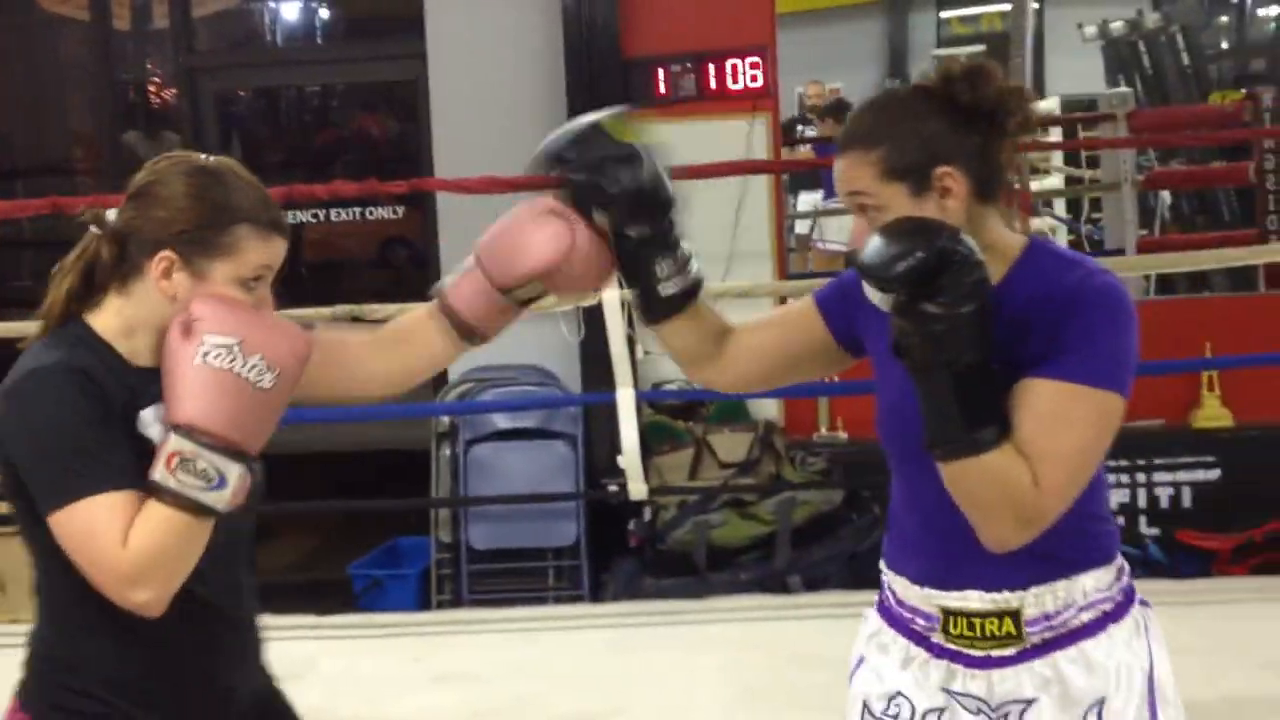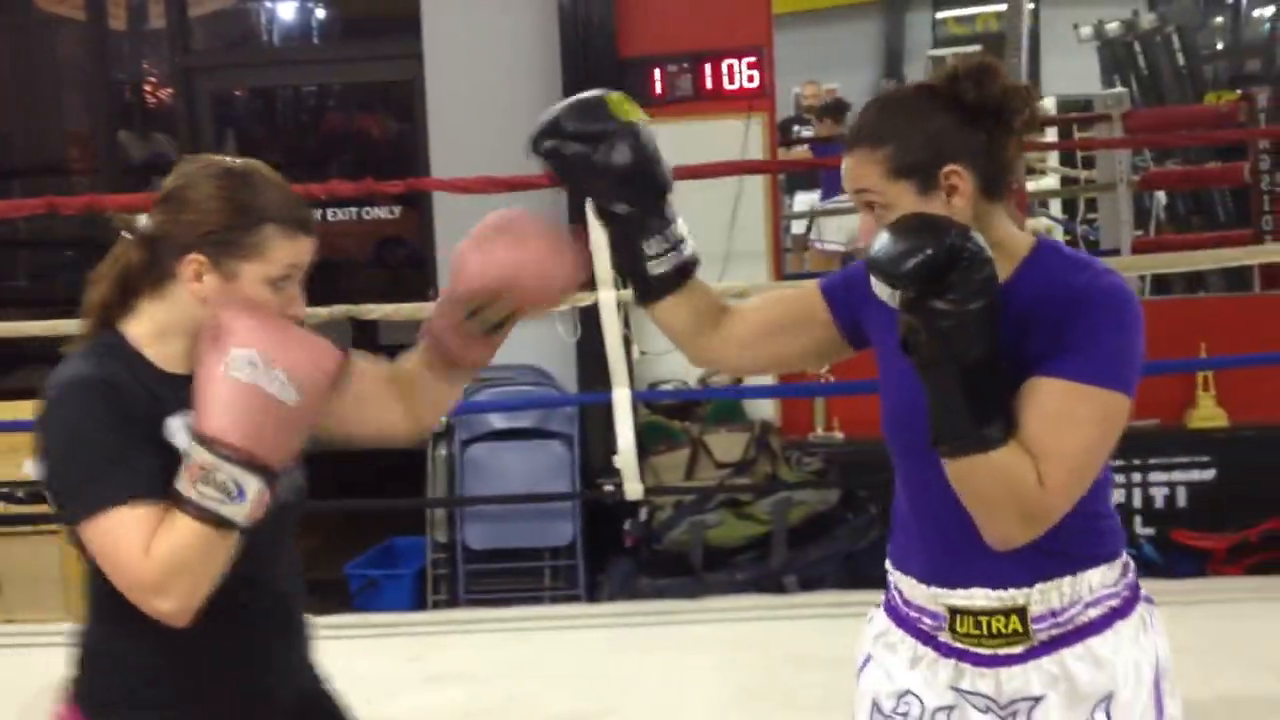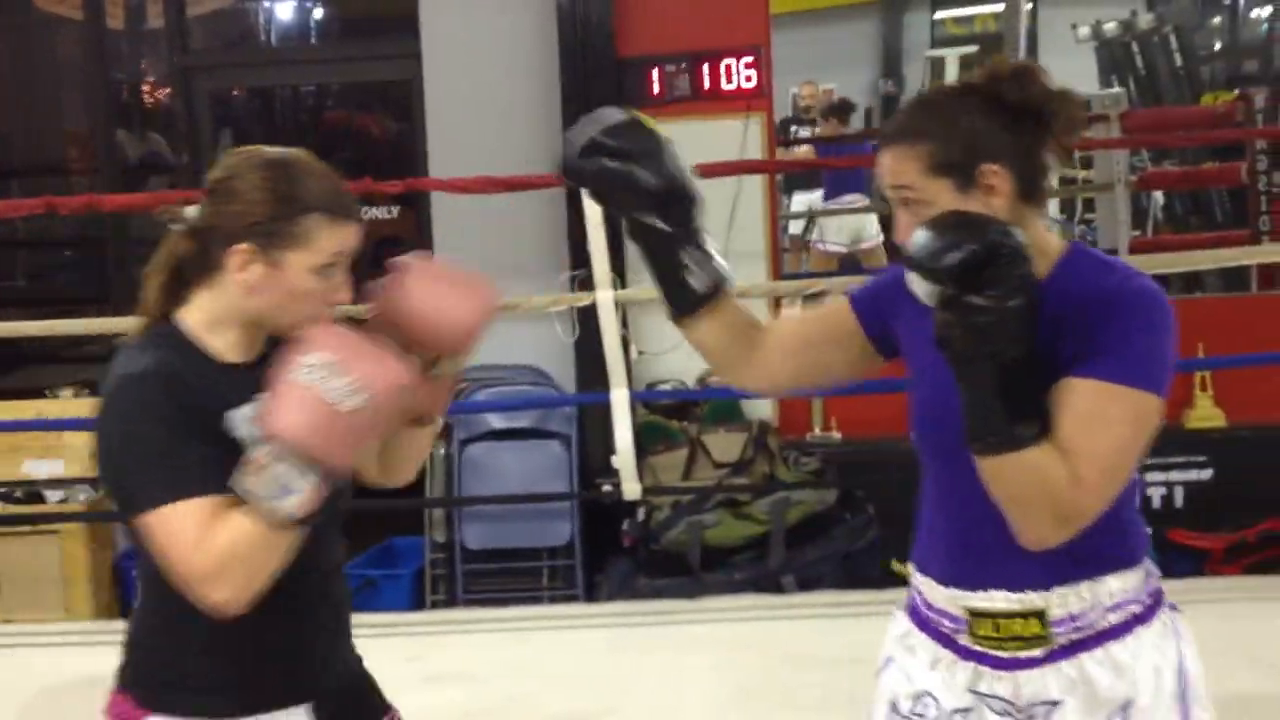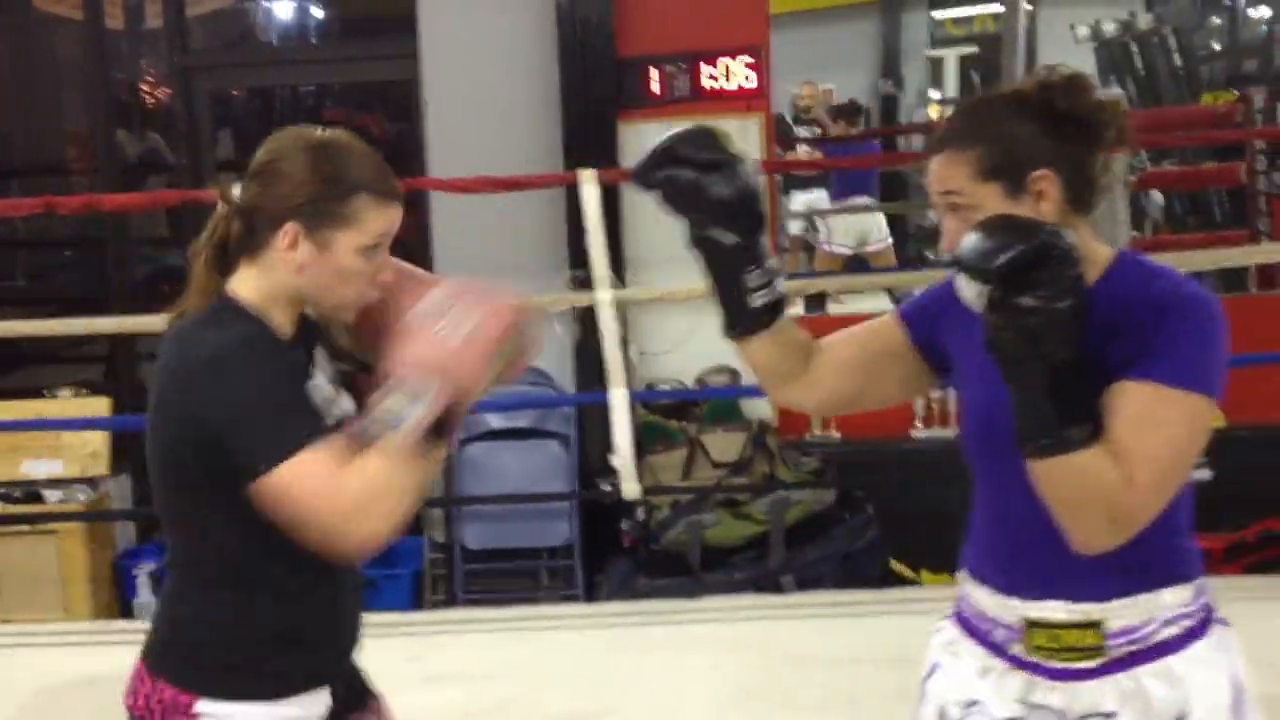
dt=0.1s
person 1, frame 1
left shoulder: (1083, 301)
right shoulder: (878, 292)
left elbow: (1012, 520)
right elbow: (720, 359)
left wrist: (946, 354)
right wrist: (644, 227)
left hip: (1071, 661)
right hip: (913, 653)
person 1, frame 2
left shoulder: (1090, 303)
right shoulder: (885, 288)
left elbow: (1015, 518)
right elbow: (717, 337)
left wrist: (954, 354)
right wrist: (633, 205)
left hip: (1077, 659)
right hip: (920, 653)
person 1, frame 3
left shoulder: (1121, 305)
right shoulder: (915, 293)
left elbow: (1050, 518)
right elbow: (753, 357)
left wrist: (989, 353)
right wrist: (665, 225)
left hip: (1101, 662)
right hip: (943, 655)
person 1, frame 4
left shoulder: (1174, 313)
right shoulder: (966, 304)
left elbow: (1103, 525)
right elbow: (803, 378)
left wrist: (1041, 354)
right wrist: (729, 239)
right hip: (990, 665)
person 2, frame 1
left shoulder: (207, 343)
right shoulder: (51, 392)
left elbow: (378, 359)
right elbow: (139, 583)
left wrist: (498, 284)
right wrist: (206, 440)
person 2, frame 2
left shoulder: (265, 347)
right shoulder: (90, 396)
left elbow: (401, 405)
right elbow: (164, 591)
left wrist: (478, 314)
right wrist: (232, 453)
person 2, frame 3
left shoulder: (286, 343)
right shoulder: (151, 393)
left elbow: (390, 466)
right elbow: (222, 581)
left wrist: (422, 371)
right wrist: (300, 455)
person 2, frame 4
left shoulder: (290, 329)
right shoulder: (226, 360)
left elbow: (340, 460)
right elbow: (356, 520)
left wrist: (397, 367)
right wrist: (427, 395)
